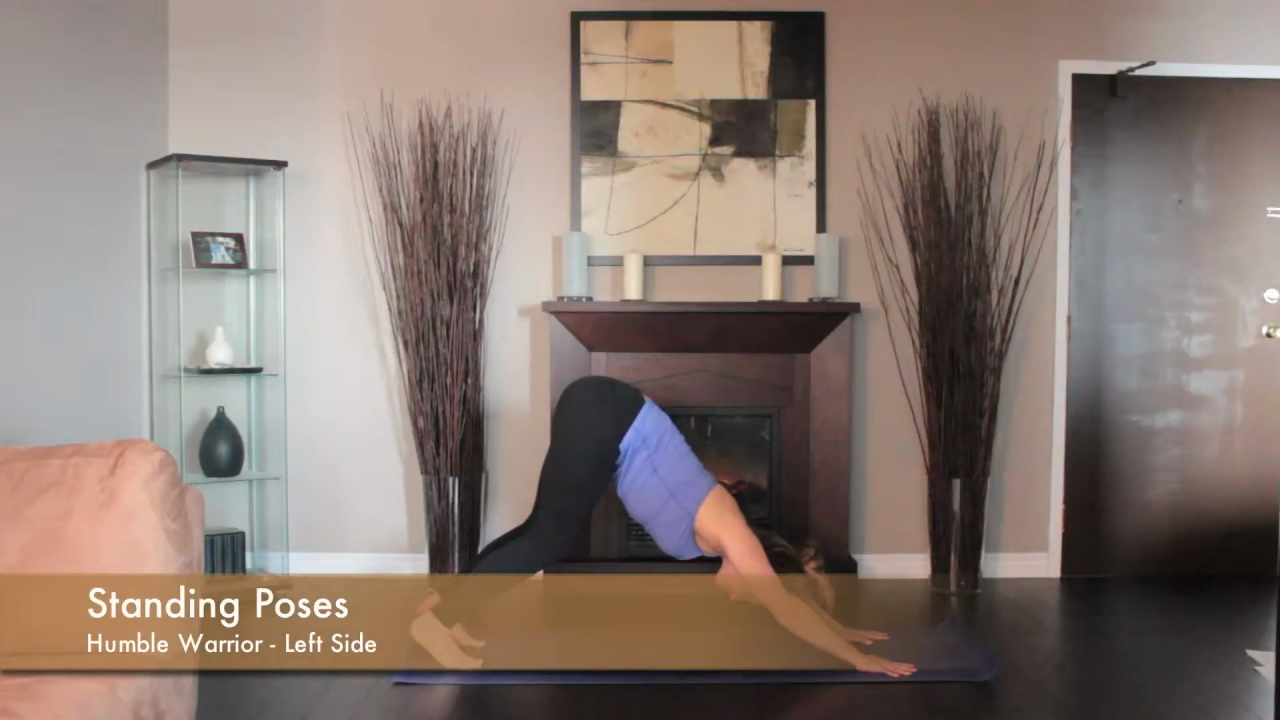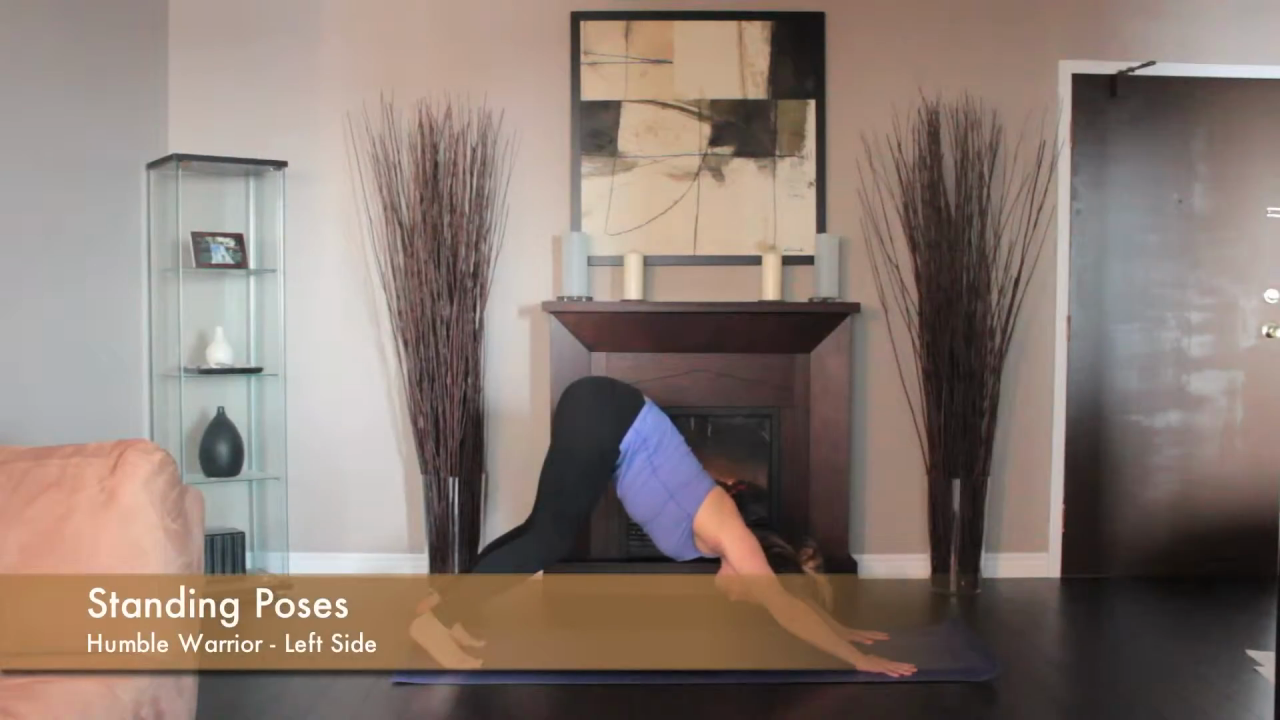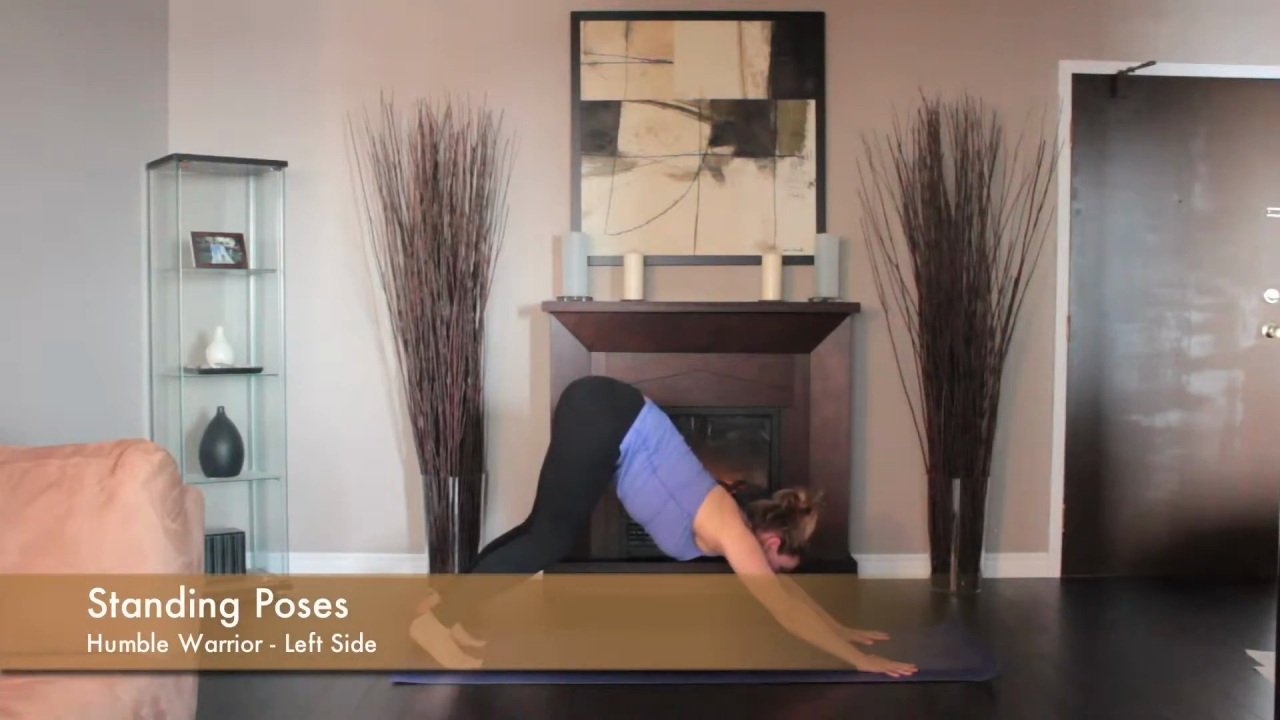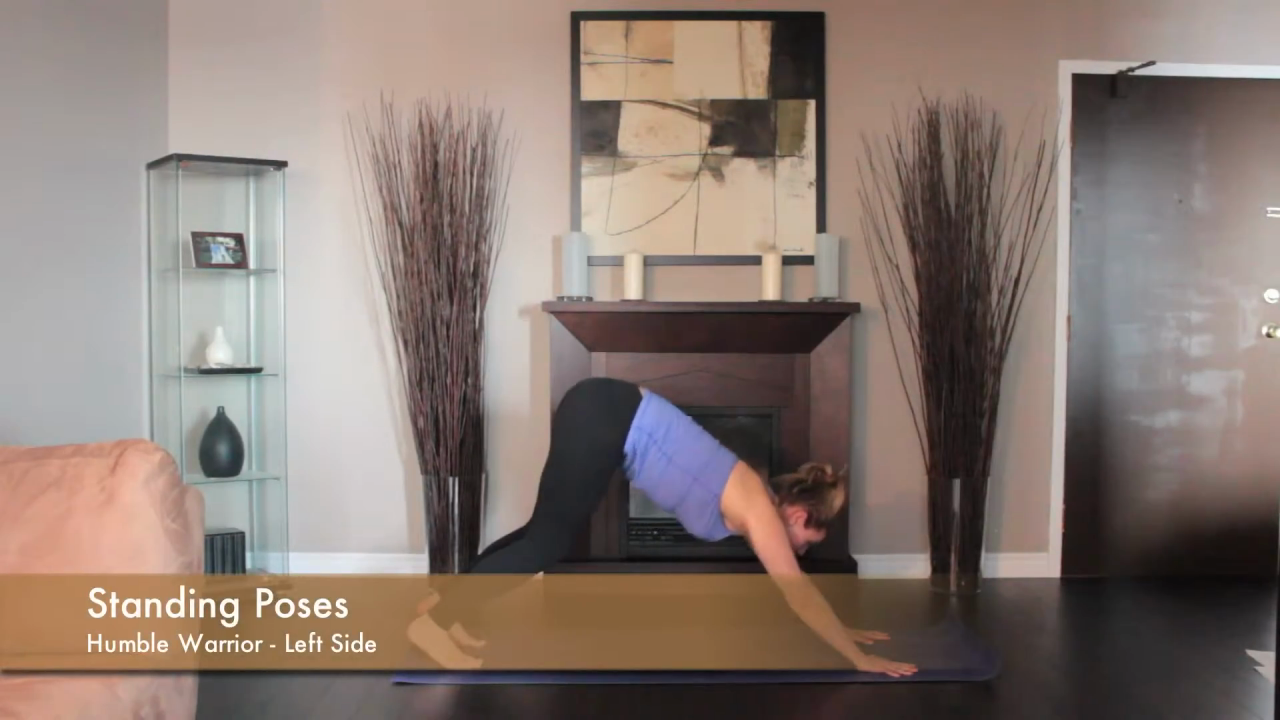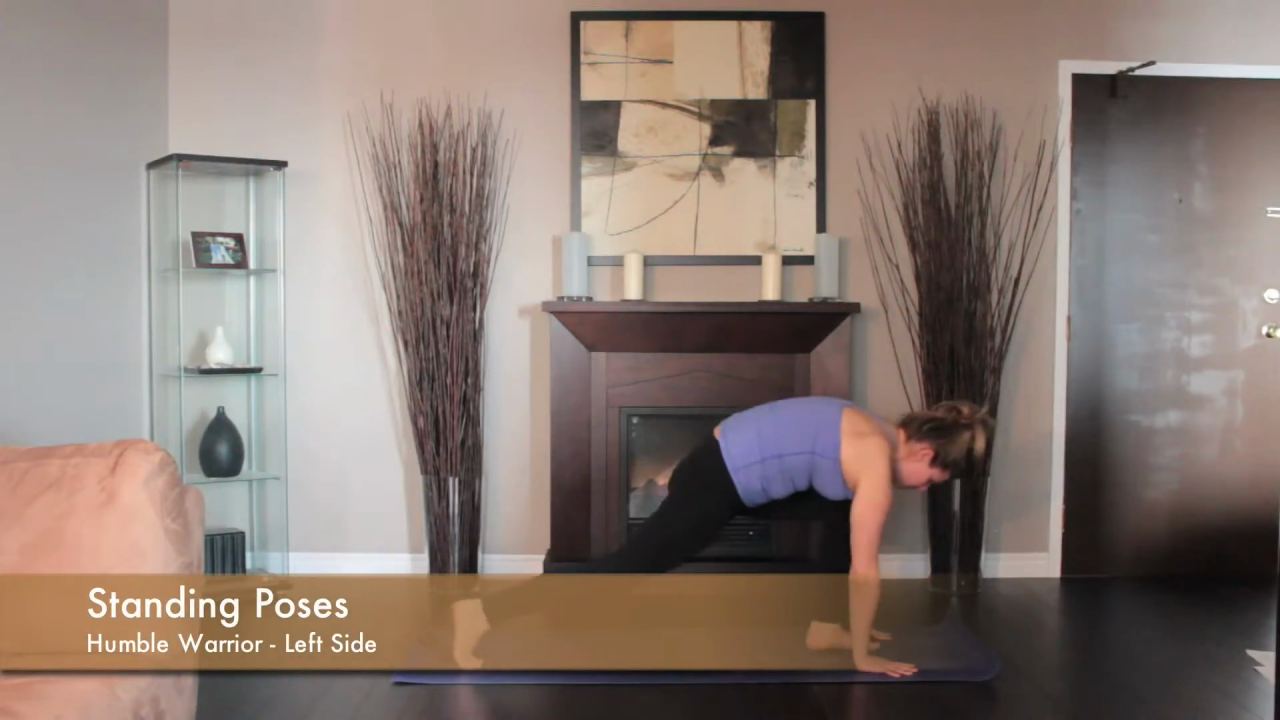
dt=1s
person 1, frame 1
left shoulder: (730, 538)
right shoulder: (729, 534)
left elbow: (790, 597)
right elbow: (785, 608)
left wrist: (841, 630)
right wrist: (858, 659)
left hip: (603, 417)
right hip: (603, 420)
left knee: (545, 532)
right knee: (550, 537)
left ankle: (446, 604)
right ankle: (436, 619)
person 1, frame 2
left shoulder: (729, 539)
right shoulder: (730, 536)
left elbow: (789, 596)
right elbow: (784, 609)
left wrist: (840, 629)
right wrist: (858, 659)
left hip: (603, 417)
right hip: (603, 420)
left knee: (545, 532)
right knee: (550, 539)
left ankle: (448, 605)
right ankle: (435, 620)
person 1, frame 3
left shoulder: (731, 525)
right shoulder: (732, 535)
left elbow: (785, 589)
right elbow: (785, 609)
left wrist: (842, 630)
right wrist: (859, 660)
left hip: (604, 415)
right hip: (602, 420)
left knee: (544, 532)
right knee: (550, 540)
left ankle: (447, 606)
right ankle: (435, 620)
person 1, frame 4
left shoulder: (752, 506)
right shoulder: (760, 509)
left elbow: (792, 584)
right elbow: (798, 593)
left wrist: (841, 629)
right wrist: (859, 657)
left hip: (605, 411)
right hip: (604, 418)
left knee: (543, 532)
right knee: (550, 540)
left ankle: (446, 604)
right ankle: (432, 621)
person 1, frame 5
left shoulder: (875, 436)
right shoulder: (878, 460)
left elbow: (857, 555)
right elbow: (864, 567)
left wrist: (855, 626)
right wrist: (862, 654)
left hip: (730, 467)
right hip: (715, 480)
left knee: (844, 508)
right knee: (629, 566)
left ankle: (823, 625)
right ankle: (480, 613)
